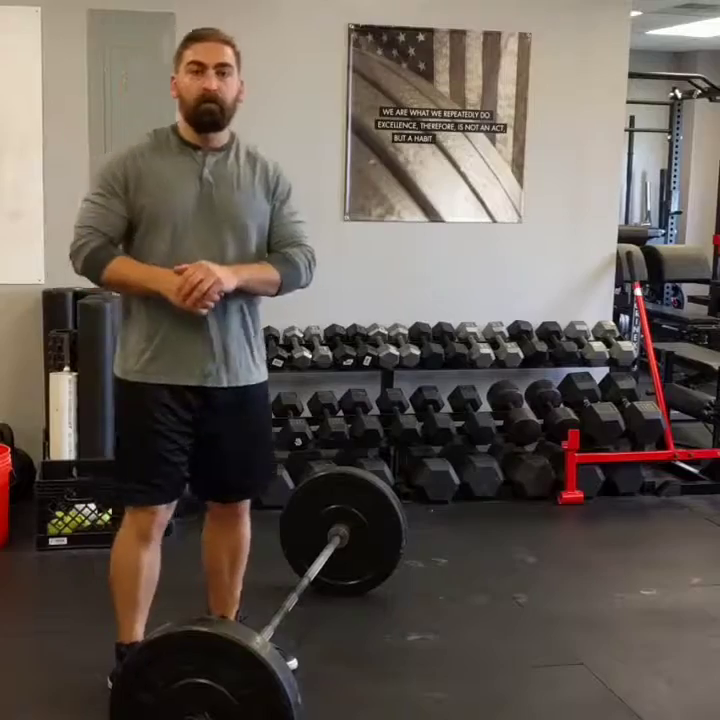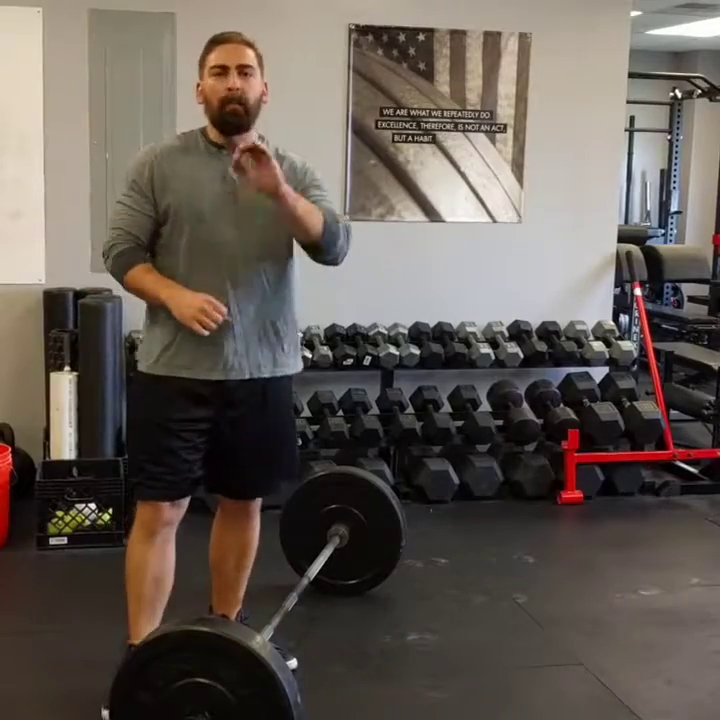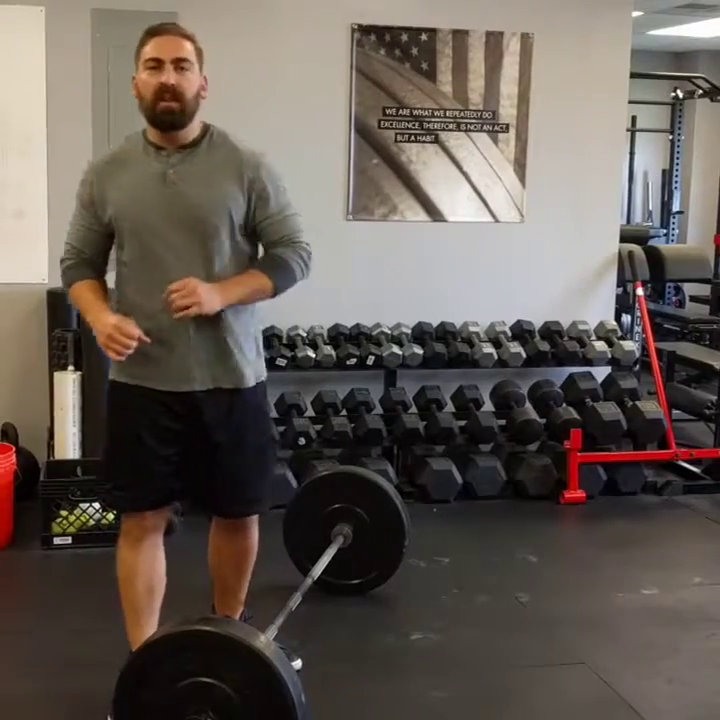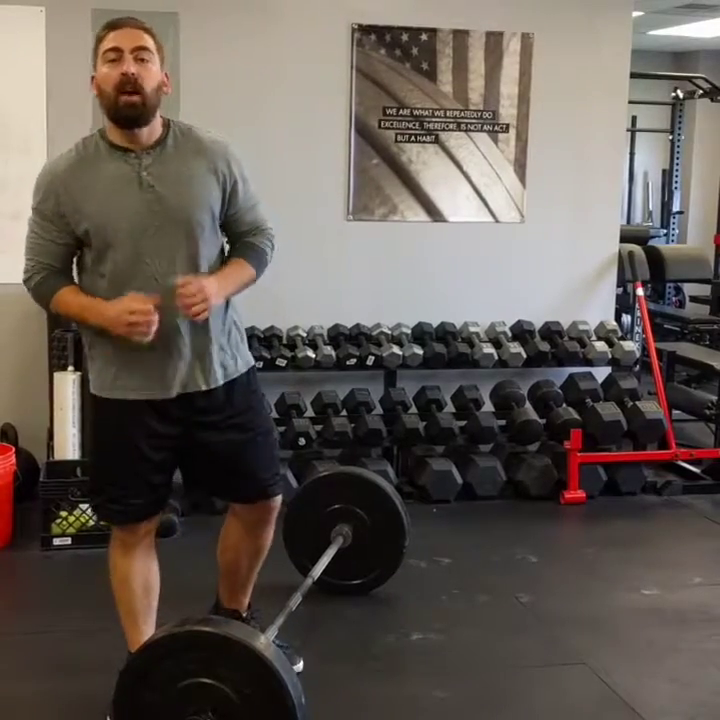
dt=0.5s
person 1, frame 1
left shoulder: (266, 174)
right shoulder: (132, 165)
left elbow: (300, 261)
right elbow: (88, 250)
left wrist: (232, 275)
right wrist: (163, 281)
left hip: (239, 375)
right hip: (155, 375)
left knee: (232, 506)
right knee: (147, 514)
right ankle: (130, 651)
person 1, frame 2
left shoulder: (293, 170)
right shoulder: (158, 163)
left elbow: (334, 244)
right elbow: (121, 250)
left wrist: (279, 189)
right wrist: (178, 295)
left hip: (261, 371)
right hip: (173, 371)
left knee: (242, 506)
right knee: (157, 514)
left ankle: (224, 630)
right ankle: (137, 657)
person 1, frame 3
left shoulder: (246, 167)
right shoulder: (105, 173)
left elbow: (293, 256)
right elbow: (78, 264)
left wrist: (220, 294)
right wrist: (99, 316)
left hip: (231, 377)
right hip: (142, 380)
left knee: (238, 514)
right knee: (142, 521)
left ankle: (230, 628)
person 1, frame 4
left shoulder: (212, 157)
right shoulder: (63, 178)
left elbow: (257, 237)
right elbow: (43, 279)
left wrist: (224, 281)
right wrist: (105, 313)
left hip: (221, 373)
right hip: (126, 389)
left knee: (260, 501)
right knee: (134, 530)
left ankle: (231, 616)
